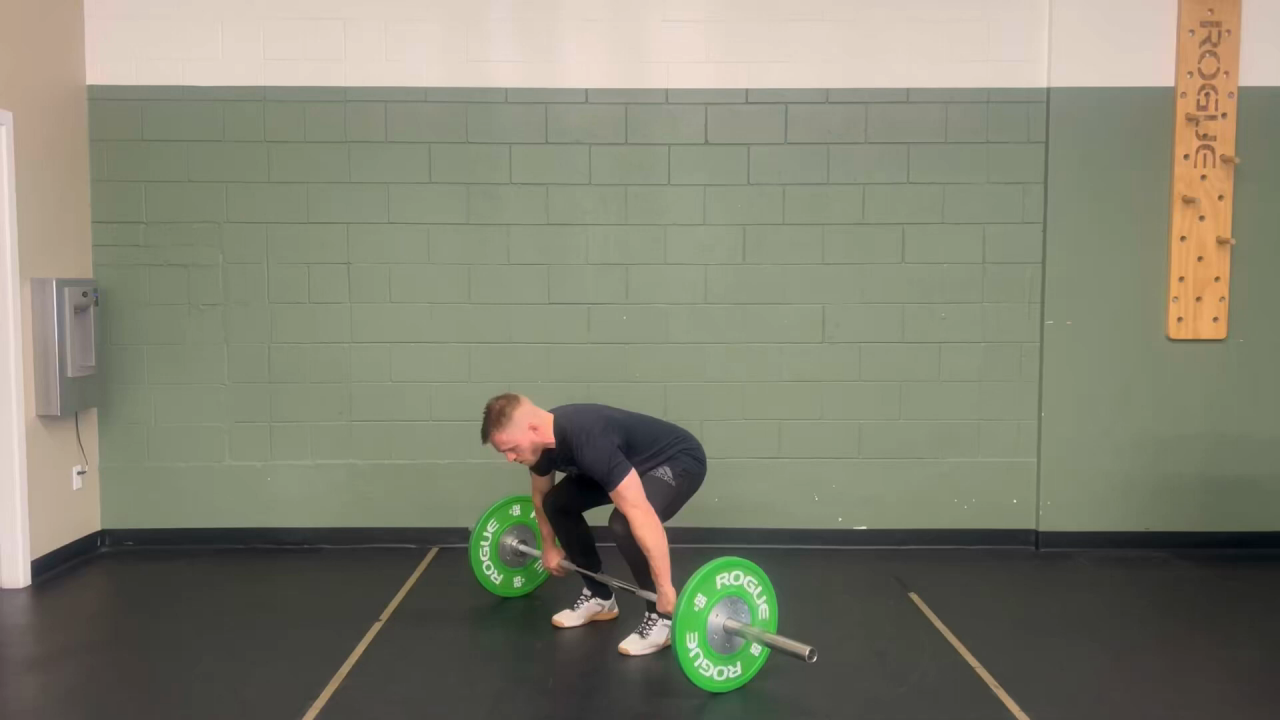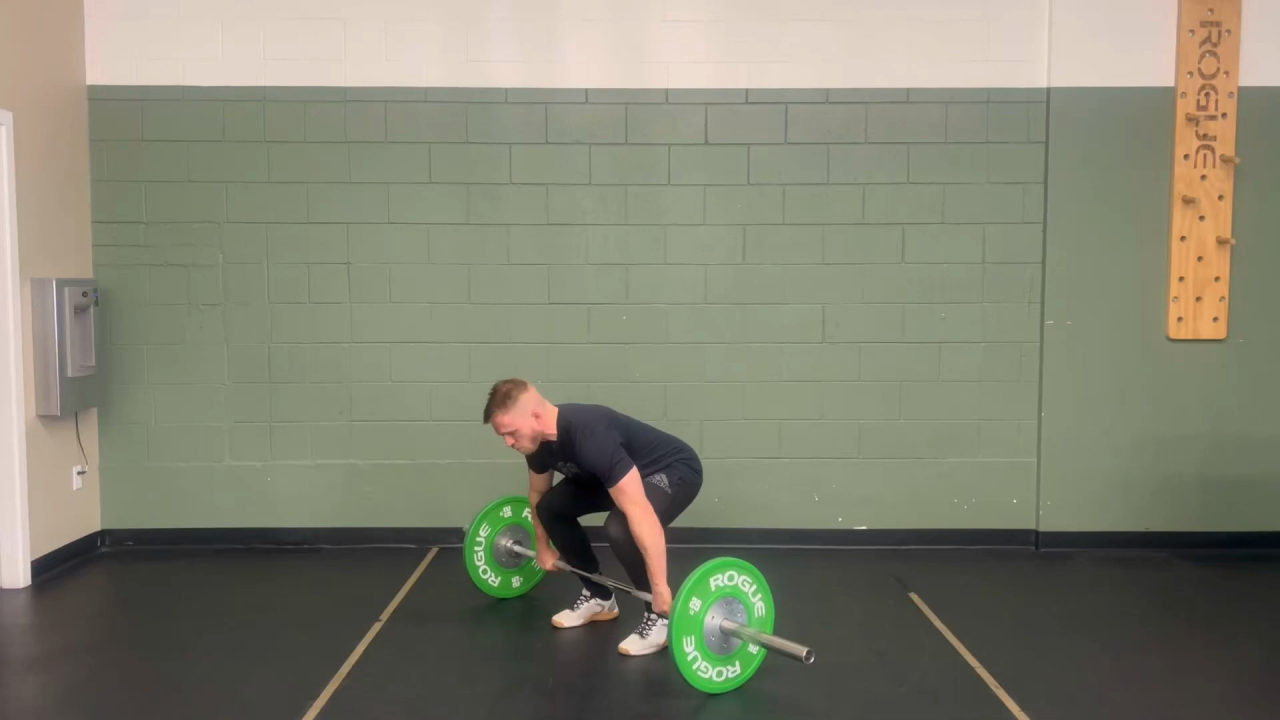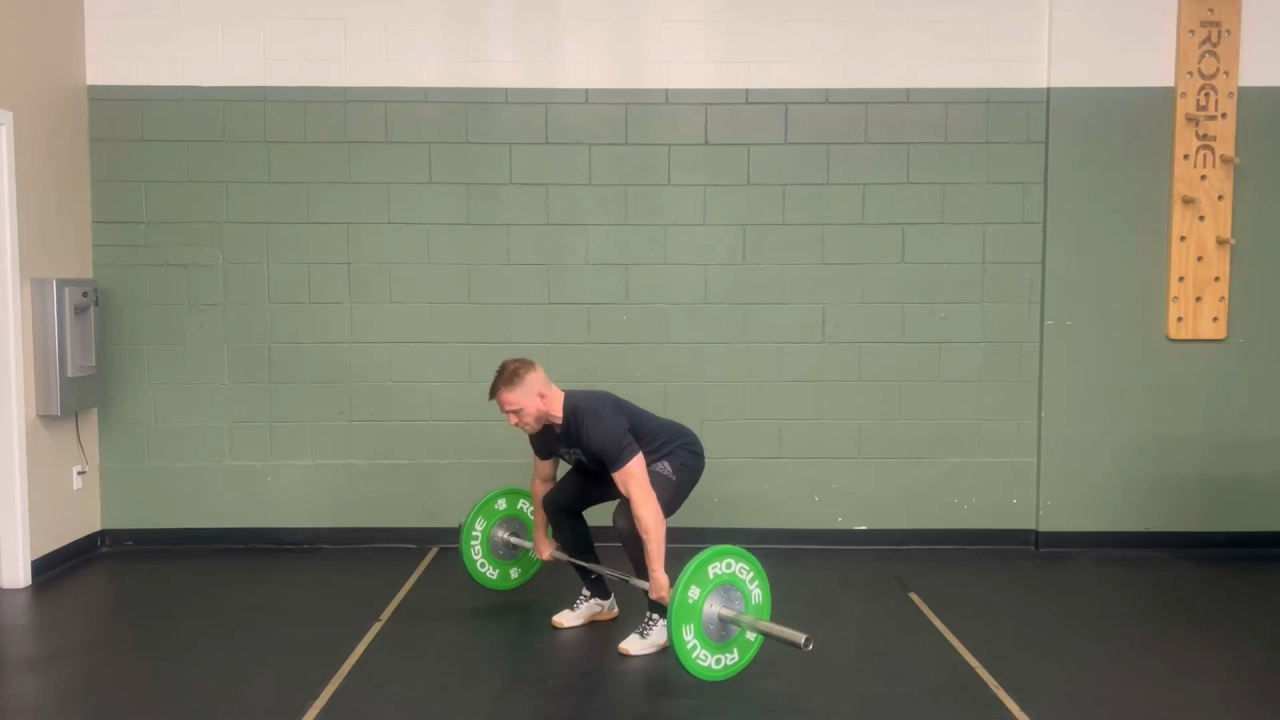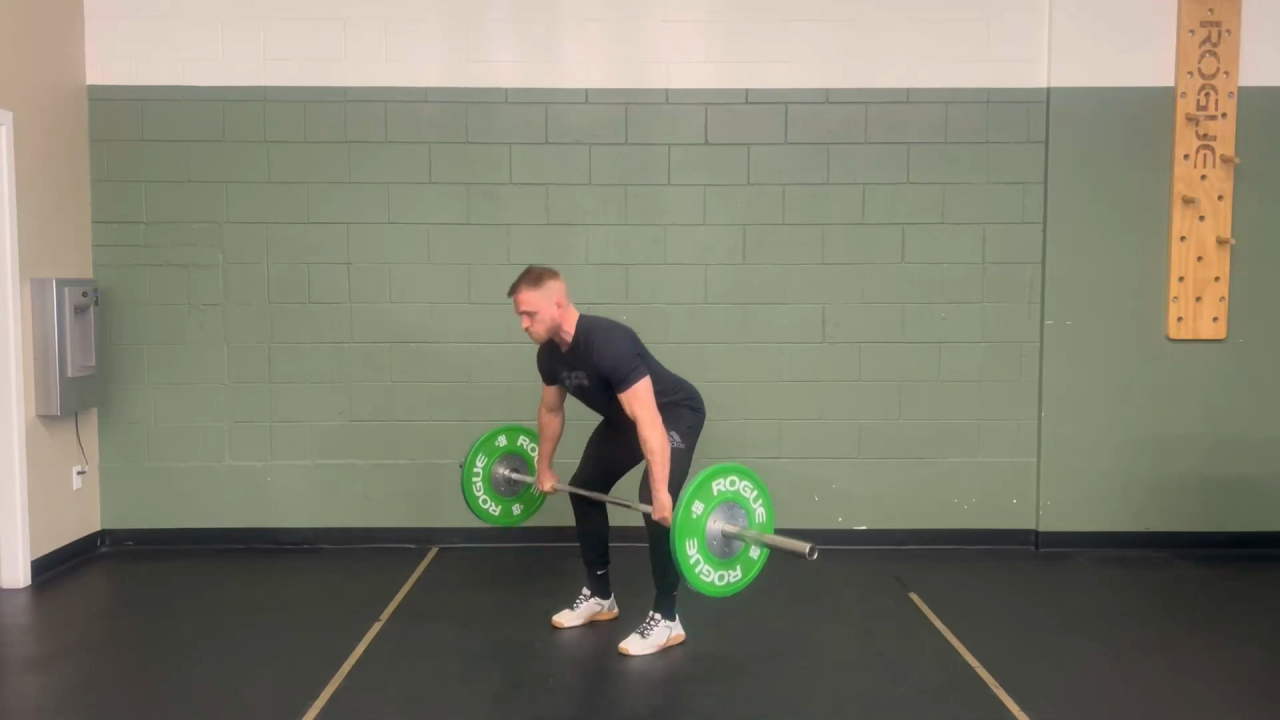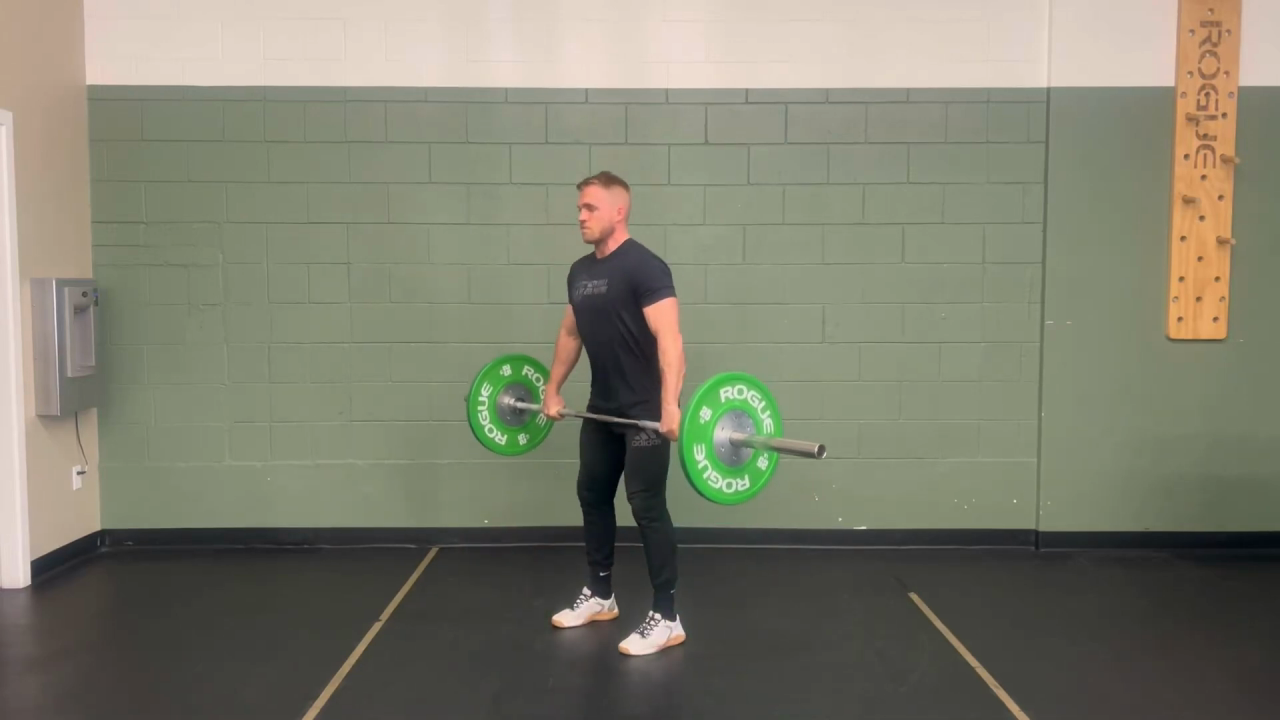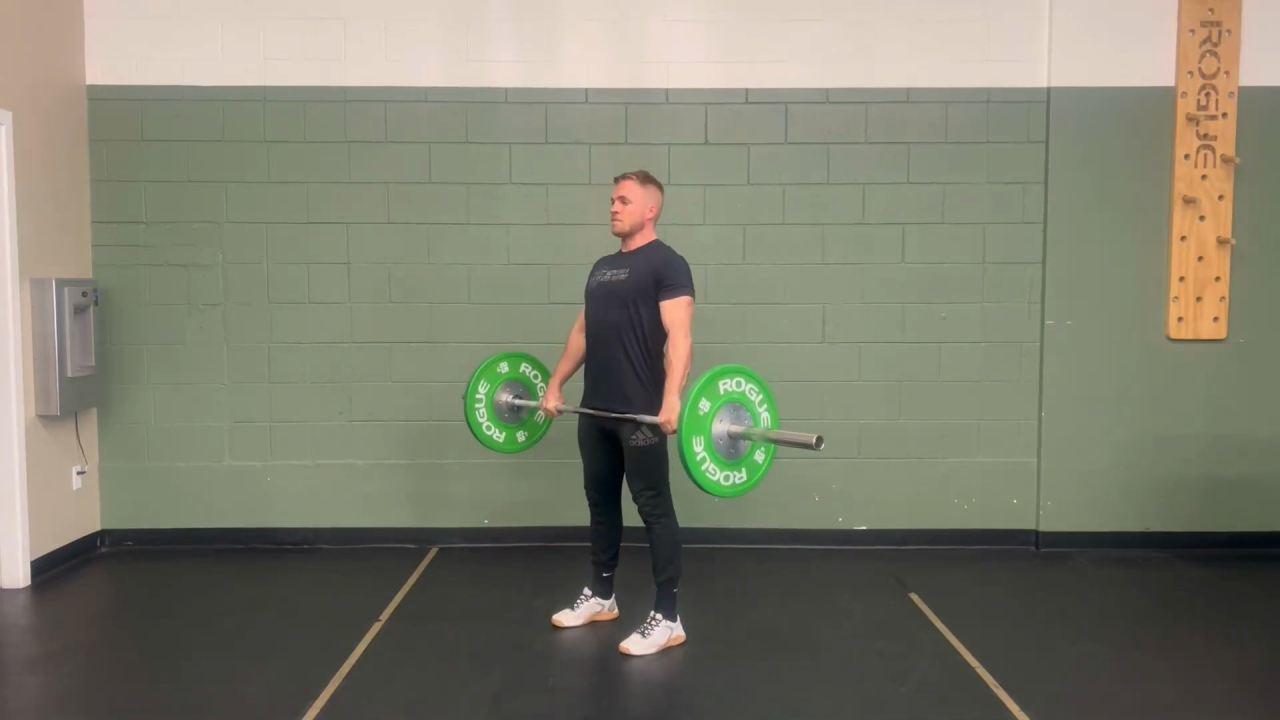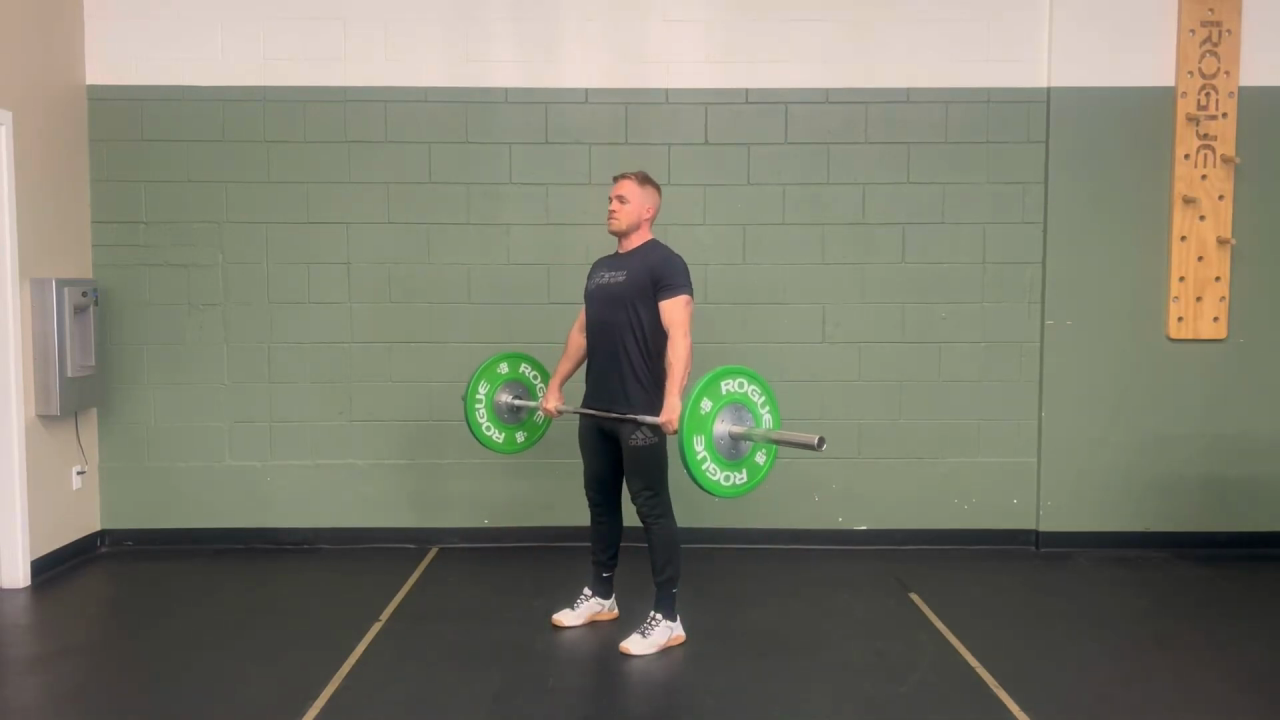
dt=0.3s
person 1, frame 1
left shoulder: (588, 440)
right shoulder: (539, 441)
left elbow: (640, 514)
right elbow: (541, 495)
left wrist: (665, 588)
right wrist: (549, 547)
left hip: (678, 460)
left knee: (623, 524)
right knee: (557, 503)
left ankle: (662, 617)
right ankle: (599, 596)
person 1, frame 2
left shoulder: (591, 436)
right shoulder: (539, 439)
left elbow: (640, 513)
right elbow: (539, 493)
left wrist: (660, 587)
right wrist: (542, 547)
left hip: (675, 470)
left knee: (619, 528)
right knee: (551, 507)
left ankle: (660, 616)
right ankle: (598, 596)
person 1, frame 3
left shoulder: (597, 422)
right shoulder: (543, 428)
left elbow: (642, 498)
right elbow: (543, 481)
left wrist: (658, 574)
right wrist: (541, 537)
left hip: (676, 456)
left knee: (627, 520)
right knee: (557, 502)
left ankle: (661, 617)
right ankle: (599, 597)
person 1, frame 4
left shoulder: (607, 342)
right shoulder: (550, 353)
left elbow: (649, 419)
right elbow: (550, 410)
left wrist: (661, 495)
right wrist: (544, 468)
left hip: (675, 412)
right hip: (622, 415)
left knee: (655, 506)
right knee: (583, 489)
left ankle: (666, 618)
right ankle: (599, 595)
person 1, frame 5
left shoulder: (644, 266)
right shoulder: (580, 270)
left elbow: (669, 340)
right elbow: (570, 334)
left wrist: (671, 406)
right wrist: (552, 389)
left hip: (644, 408)
right hip: (603, 406)
left knee: (647, 506)
right knee: (592, 495)
left ankle: (666, 619)
right ankle: (599, 596)
person 1, frame 6
left shoulder: (666, 264)
right shoulder: (603, 267)
left elbow: (679, 336)
right elbow: (582, 331)
left wrist: (672, 400)
right wrist: (554, 385)
left hip: (640, 412)
right hip: (595, 407)
left knee: (654, 508)
right knee: (601, 501)
left ankle: (667, 618)
right ankle: (600, 595)
person 1, frame 7
left shoulder: (664, 264)
right shoulder: (601, 268)
left elbow: (678, 335)
right elbow: (582, 331)
left wrist: (672, 399)
right wrist: (555, 385)
left hip: (641, 411)
right hip: (596, 408)
left knee: (652, 508)
right knee: (601, 501)
left ankle: (666, 618)
right ankle: (600, 595)
